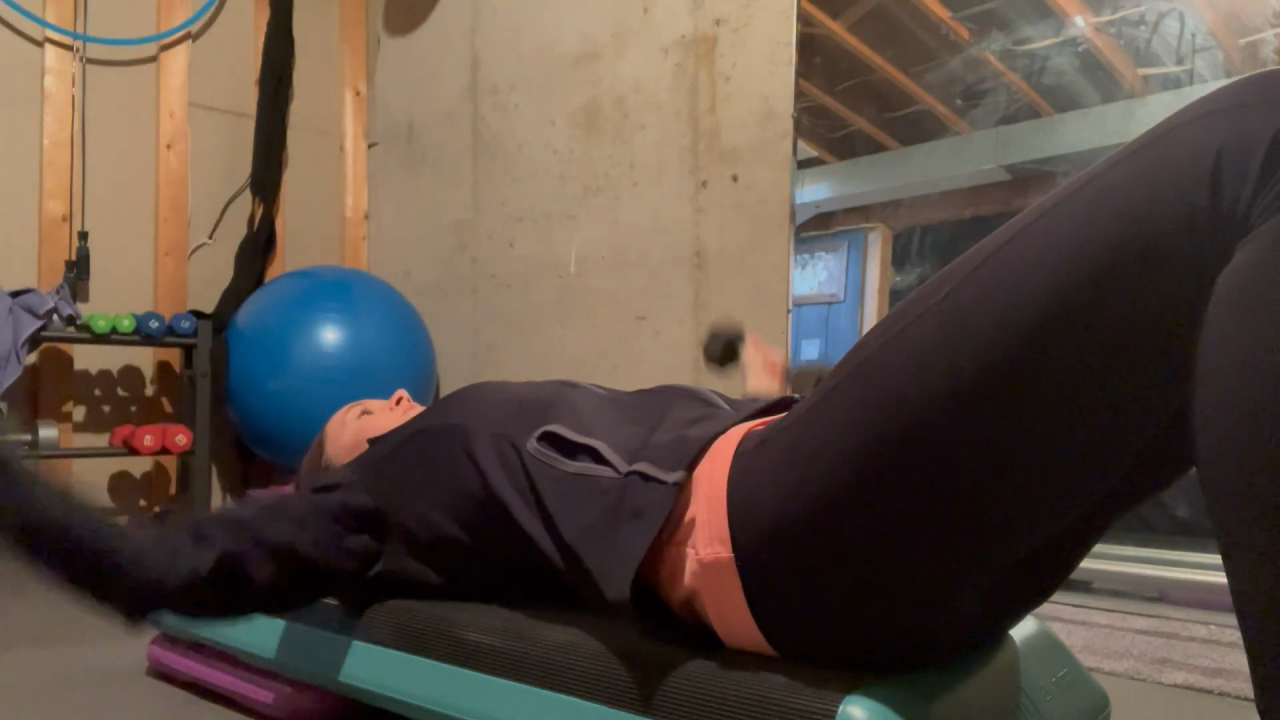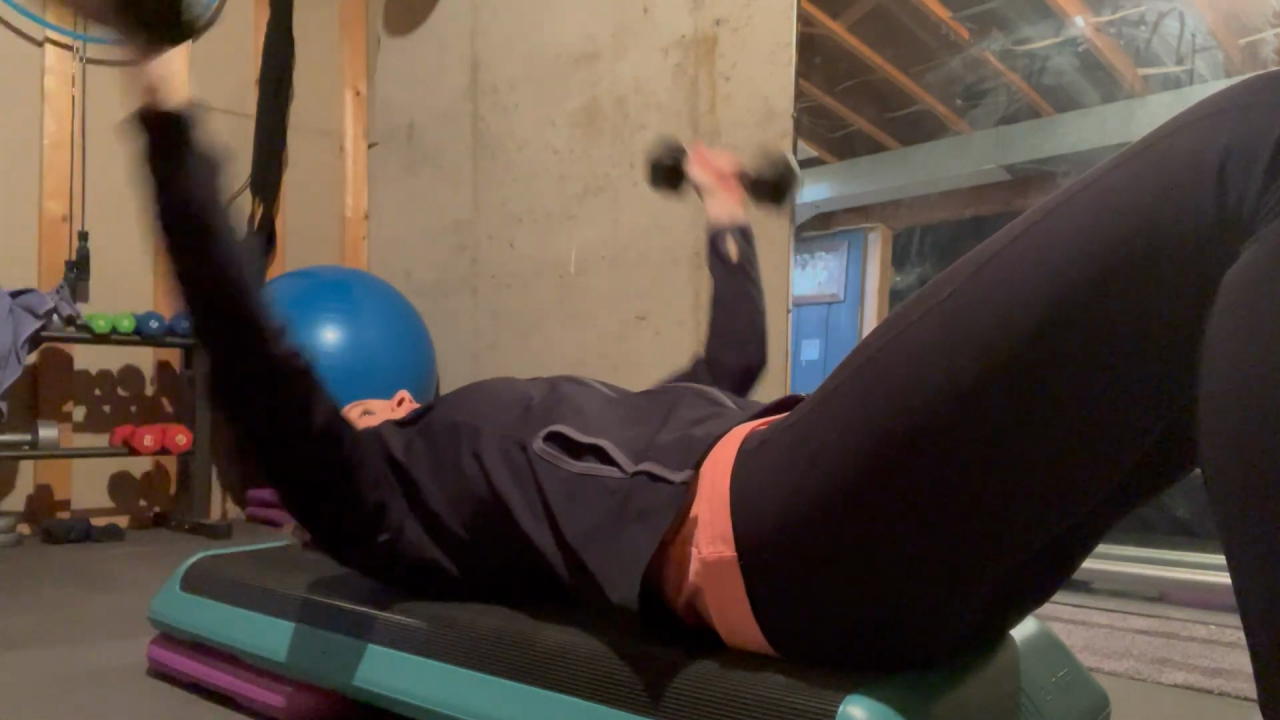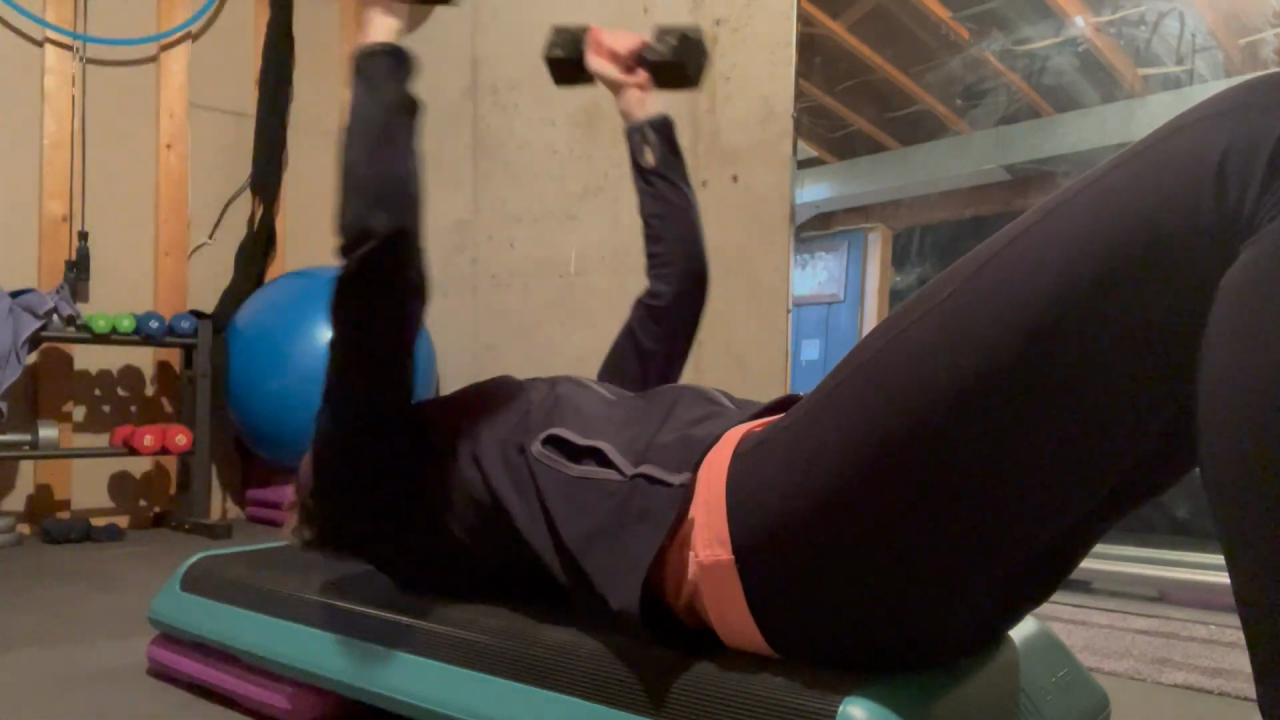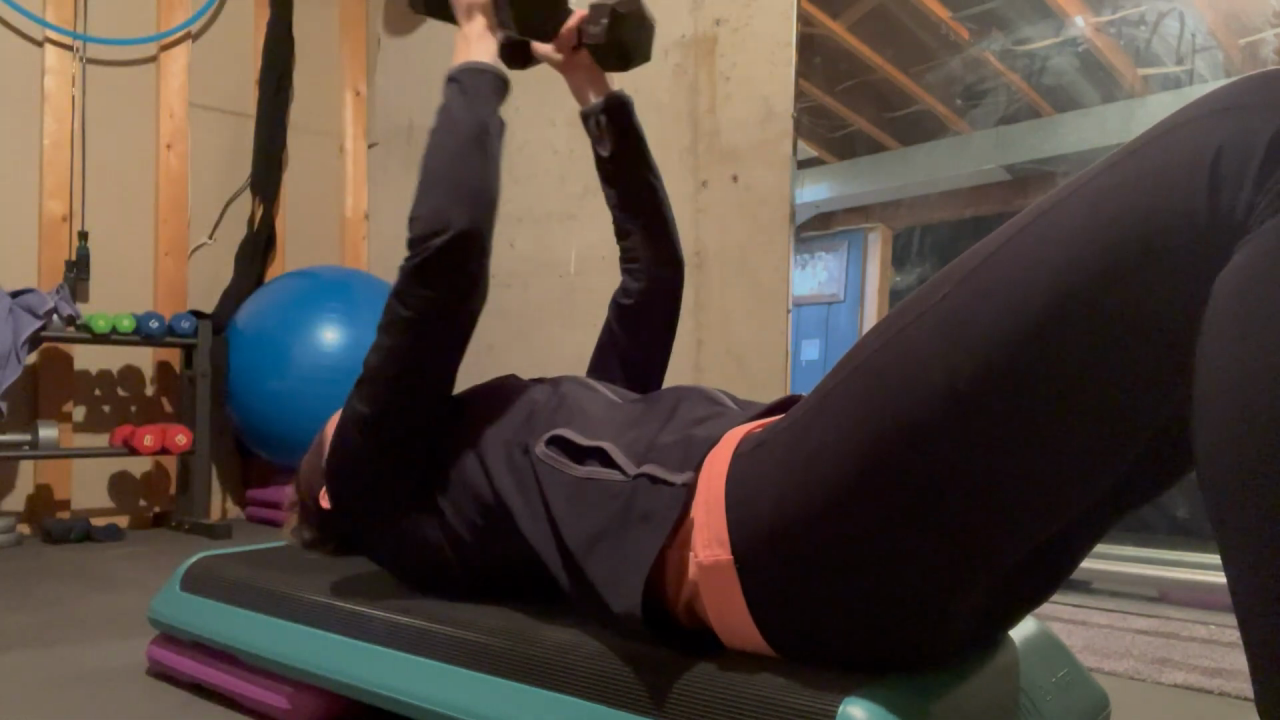
dt=0.3s
person 1, frame 1
left shoulder: (492, 447)
right shoulder: (377, 499)
right elbow: (156, 570)
left wrist: (758, 389)
left hip: (851, 516)
right hip: (779, 536)
person 1, frame 2
left shoulder: (499, 444)
right shoulder: (373, 494)
left elbow: (731, 363)
right elbow: (253, 352)
left wrist: (727, 220)
right wrist: (167, 109)
left hip: (846, 523)
right hip: (770, 538)
person 1, frame 3
left shoulder: (551, 438)
right shoulder: (390, 498)
left elbow: (678, 284)
right elbow: (380, 257)
left wrist: (640, 103)
left hip: (868, 519)
right hip: (769, 534)
person 1, frame 4
left shoulder: (553, 430)
right shoulder: (390, 489)
left elbow: (652, 269)
right elbow: (446, 249)
left wrist: (593, 89)
left hip: (855, 517)
right hip: (775, 533)
